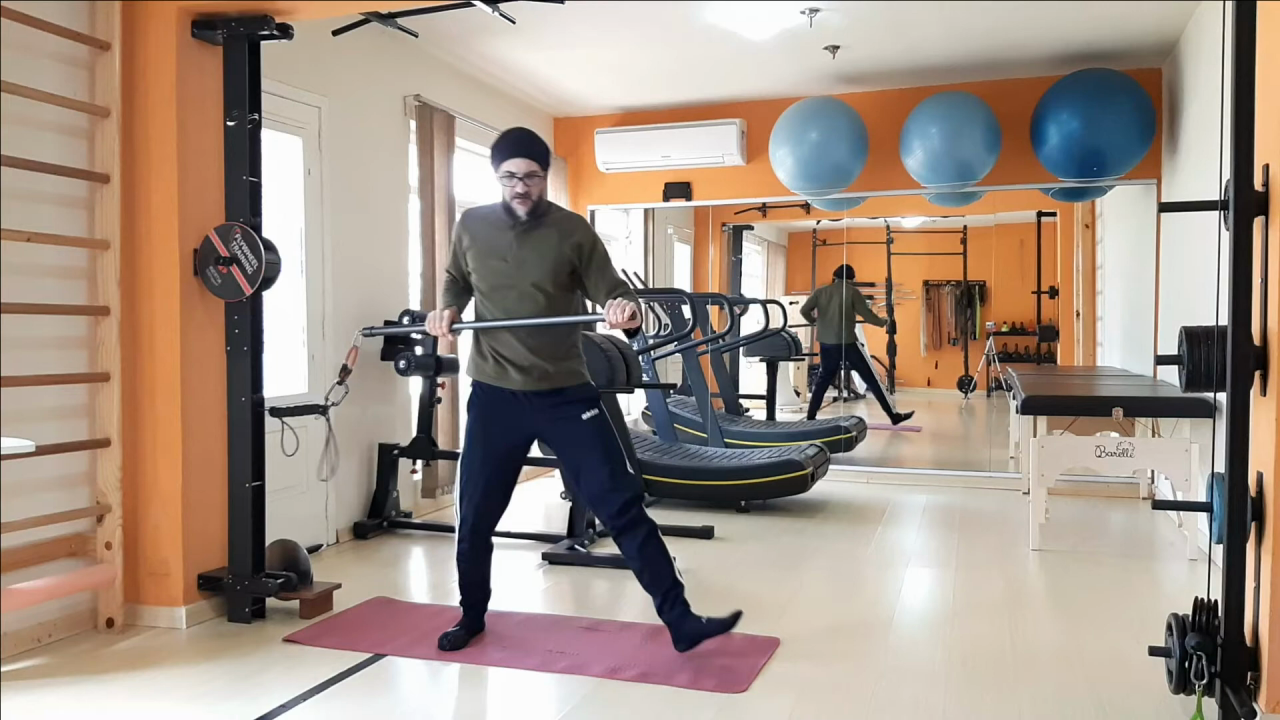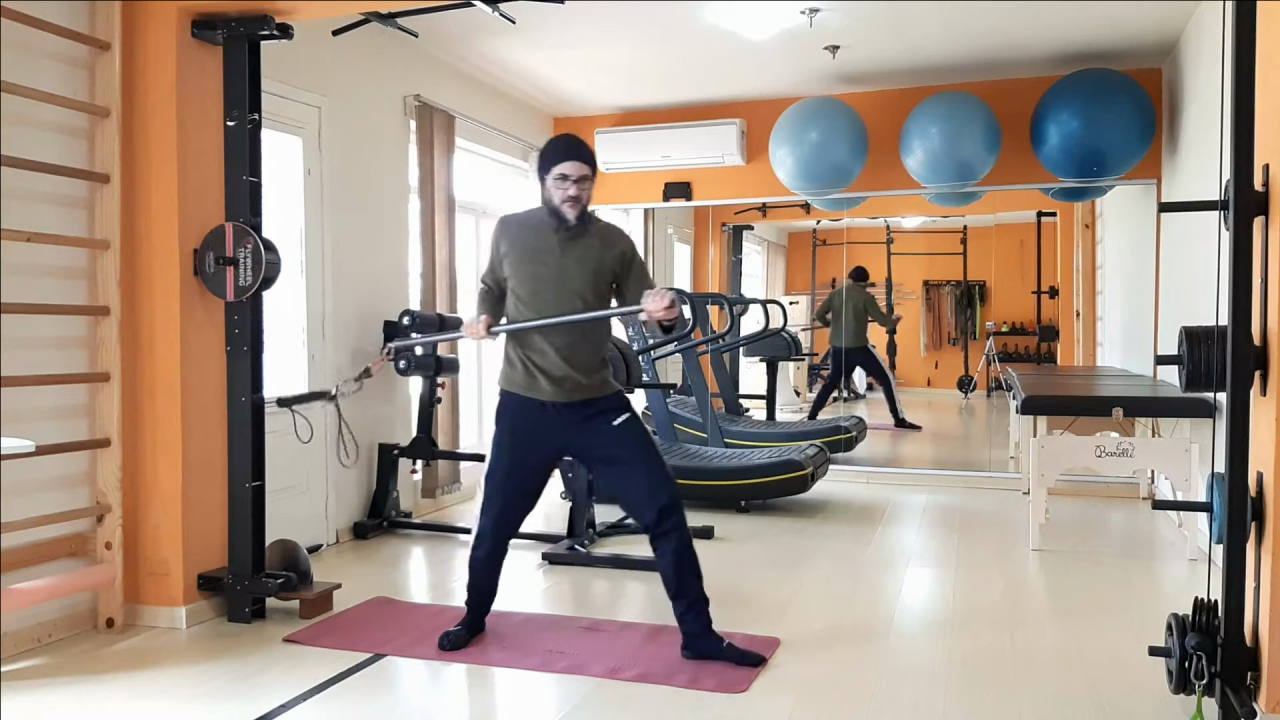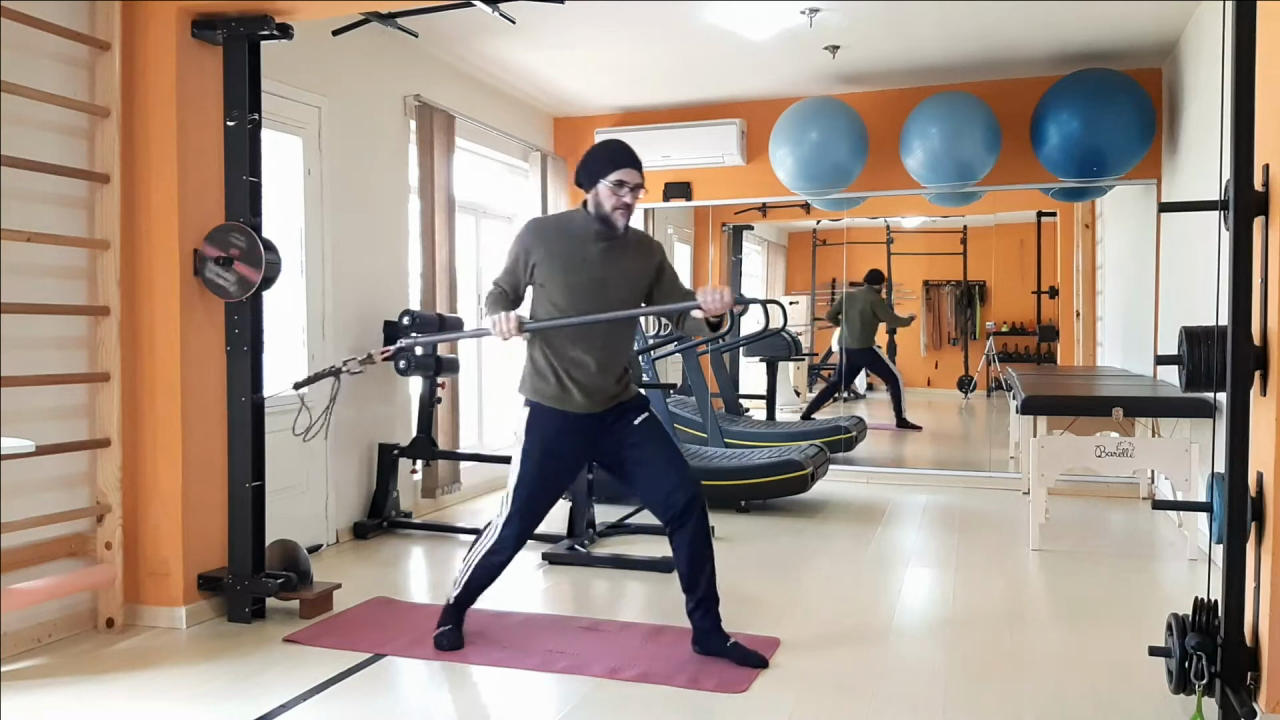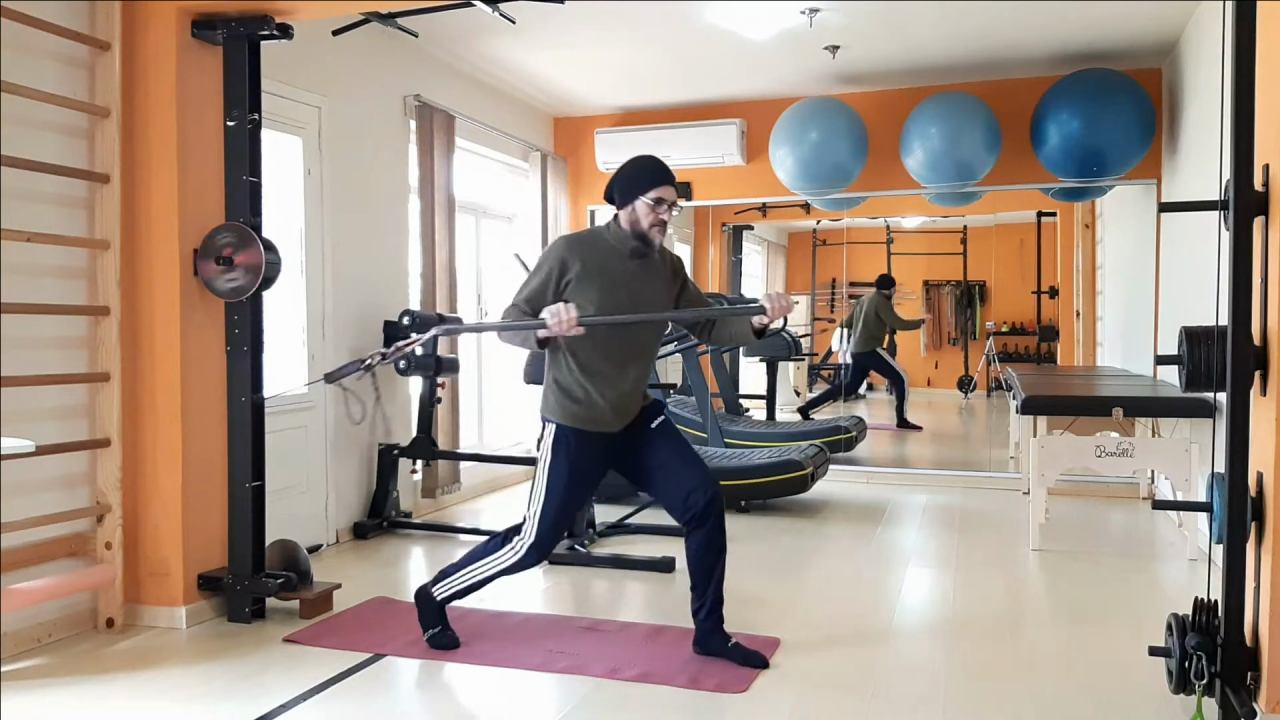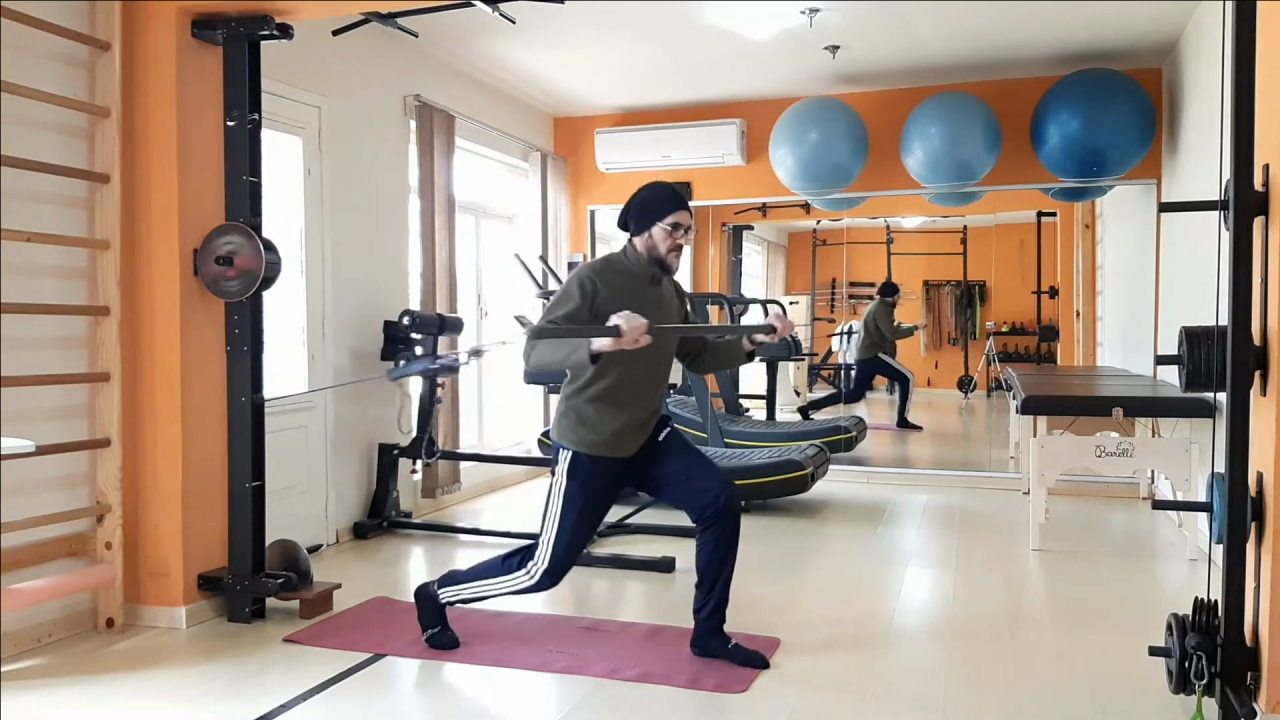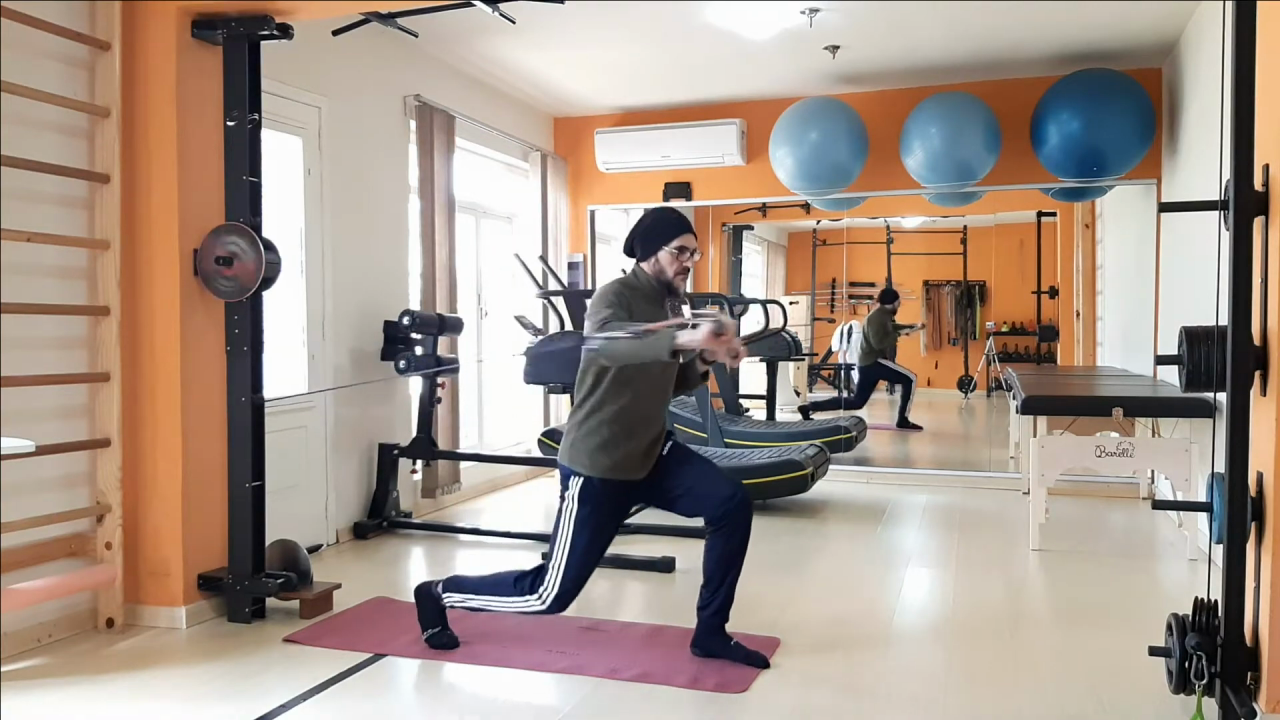
dt=0.3s
person 1, frame 1
left shoulder: (573, 231)
right shoulder: (471, 225)
left elbow: (612, 291)
right elbow: (456, 279)
left wrist: (626, 312)
right wrist: (447, 309)
left hip: (565, 392)
right hip: (494, 393)
left knee: (621, 504)
right knee: (475, 514)
left ankle: (681, 622)
right ankle: (472, 615)
person 1, frame 2
left shoulder: (612, 242)
right shoulder: (509, 231)
left elbow: (648, 306)
right elbow: (492, 288)
left wrist: (662, 313)
right wrist: (483, 317)
left hip: (595, 403)
right hip: (526, 404)
left knee: (662, 508)
right knee: (496, 520)
left ankle: (698, 635)
right ankle: (475, 616)
person 1, frame 3
left shoulder: (647, 251)
right shoulder: (542, 235)
left elbow: (681, 317)
right elbow: (500, 294)
left wrist: (707, 311)
right wrist: (501, 318)
left hip: (619, 406)
right hip: (553, 410)
left knee: (686, 503)
right knee: (515, 523)
left ankle: (708, 631)
right ankle: (455, 607)
person 1, frame 4
left shoulder: (667, 267)
right shoulder: (572, 252)
left elbow: (708, 327)
right elbow: (512, 321)
left wrist: (759, 321)
right wrist: (545, 331)
left hip: (637, 416)
right hip: (575, 424)
left knee: (703, 503)
right knee: (535, 541)
left ankle: (710, 633)
right ankle: (434, 596)
person 1, frame 5
left shoulder: (670, 290)
right shoulder: (595, 278)
left elbow: (698, 356)
right elbow: (538, 352)
left wrist: (752, 341)
right wrist: (603, 344)
left hip: (647, 435)
right hip: (589, 445)
left knee: (720, 504)
right knee: (544, 569)
left ankle: (709, 633)
right ankle: (436, 593)
person 1, frame 6
left shoulder: (663, 305)
right shoulder: (617, 297)
right elbow: (602, 341)
left wrist: (705, 361)
right wrist: (683, 340)
left hip: (652, 453)
right hip: (596, 466)
left knee: (732, 504)
right knee: (551, 593)
left ankle: (711, 633)
right ankle: (438, 594)
